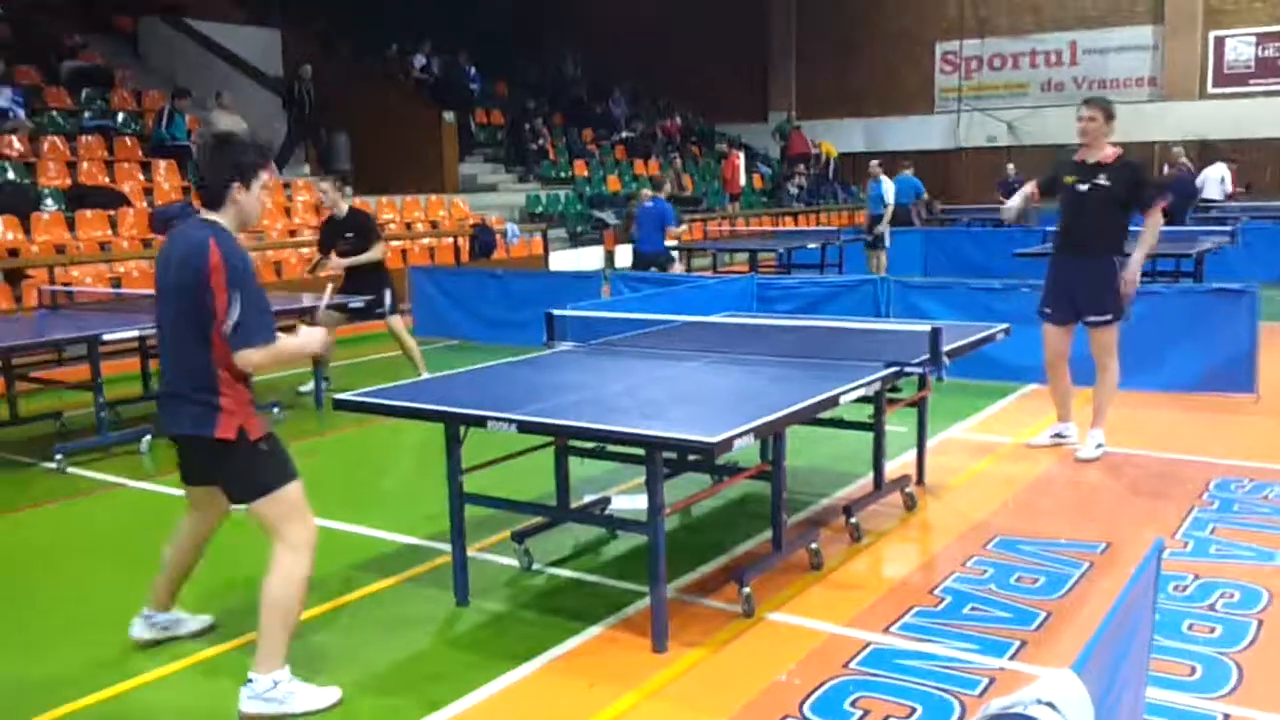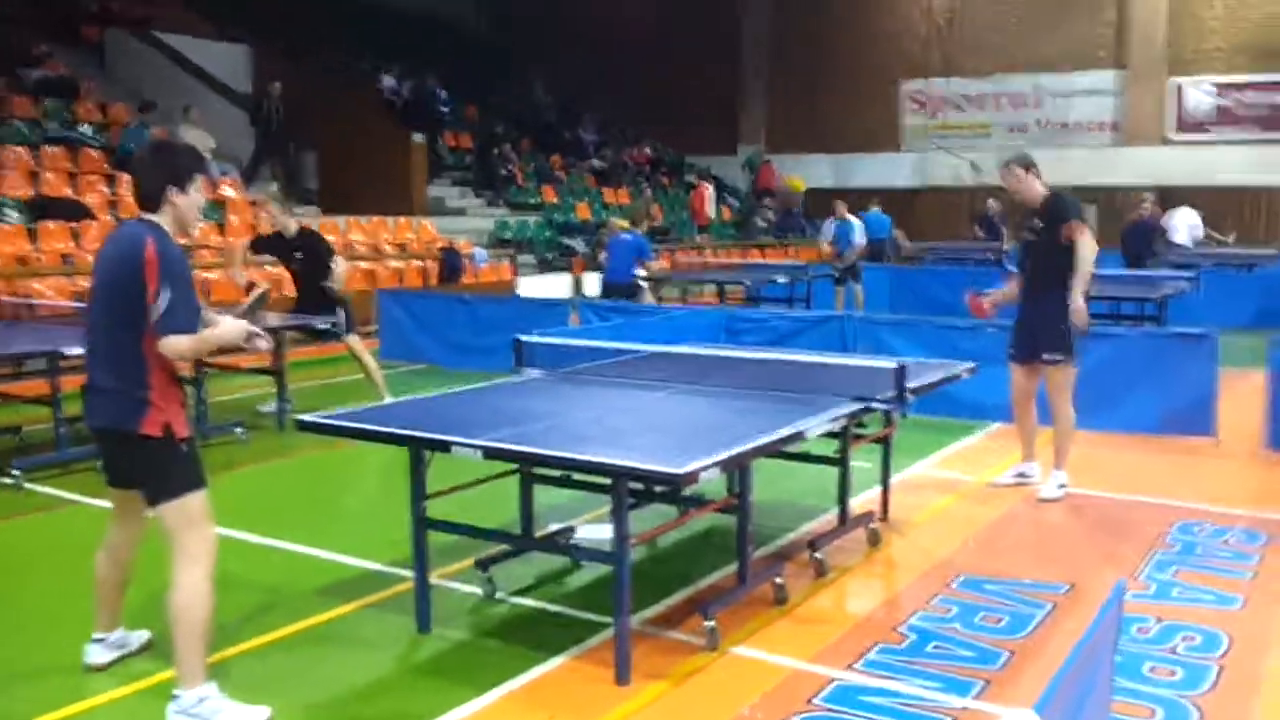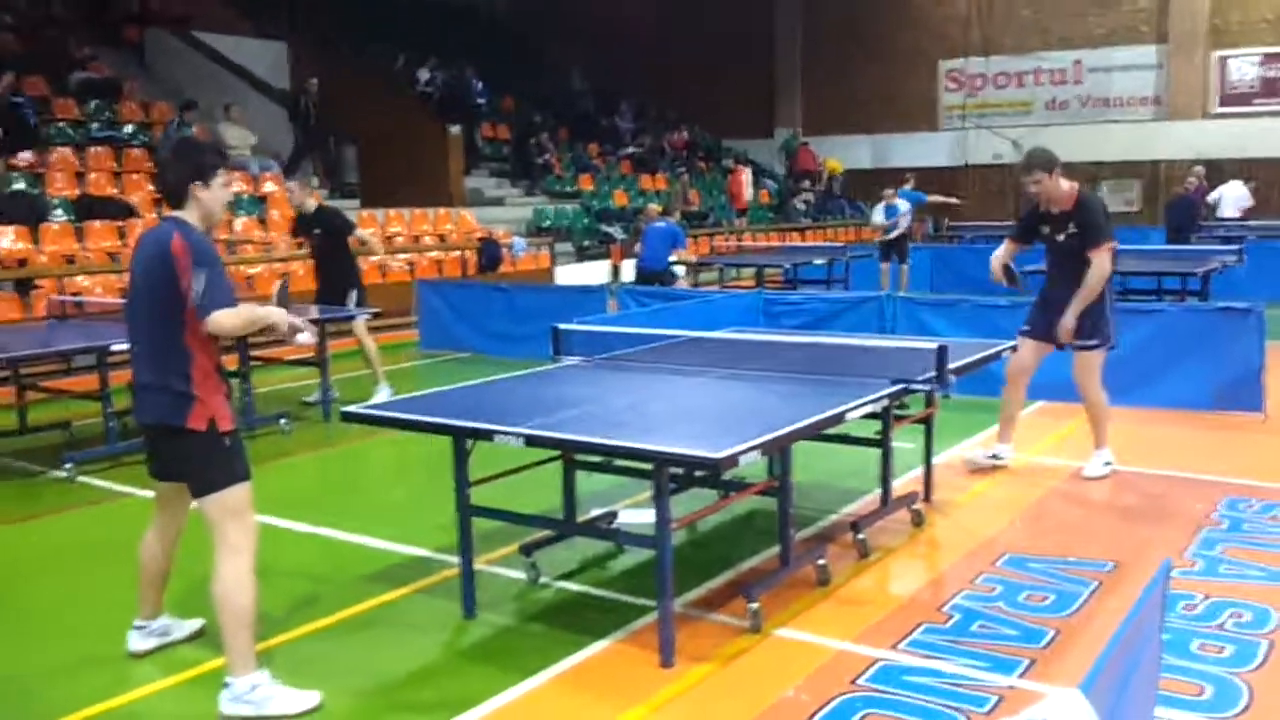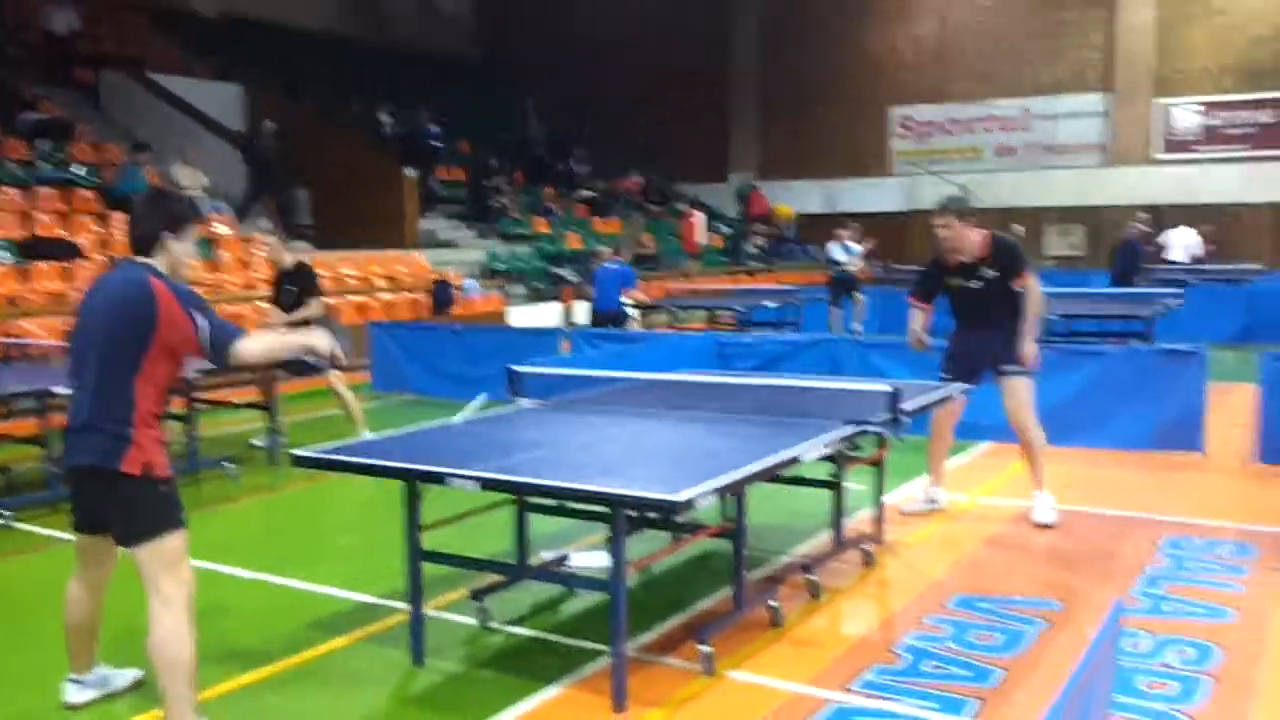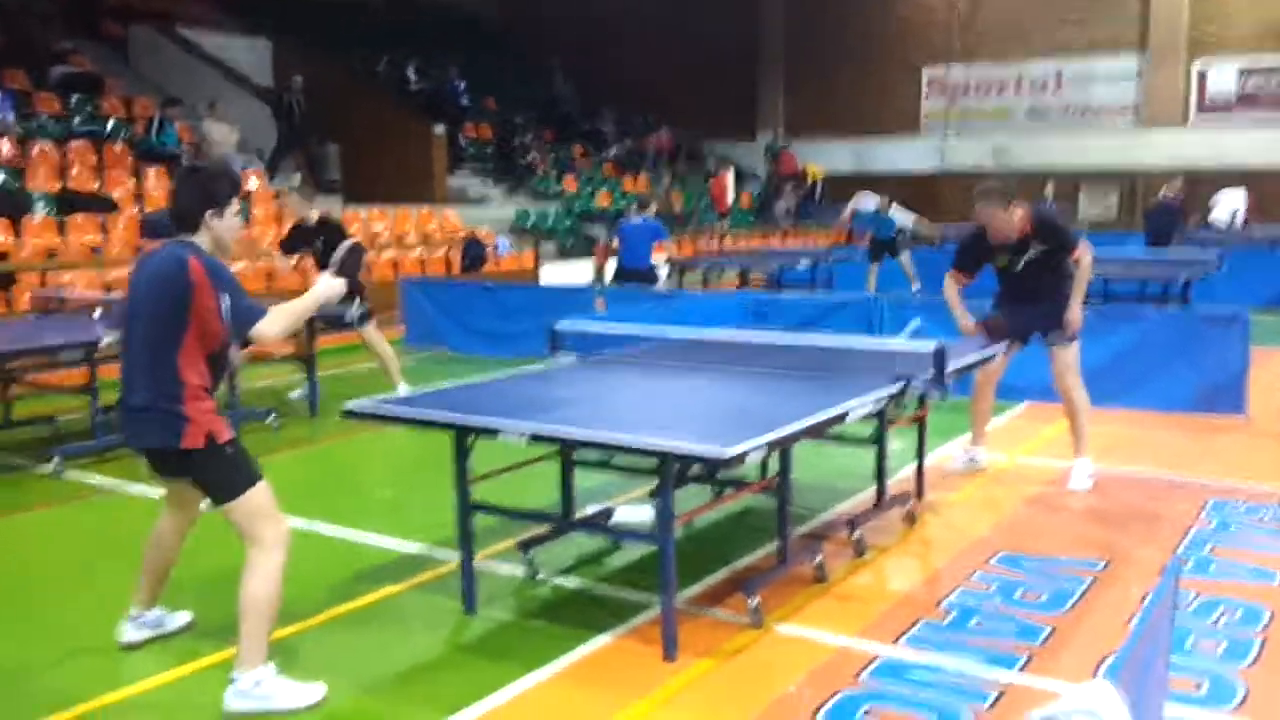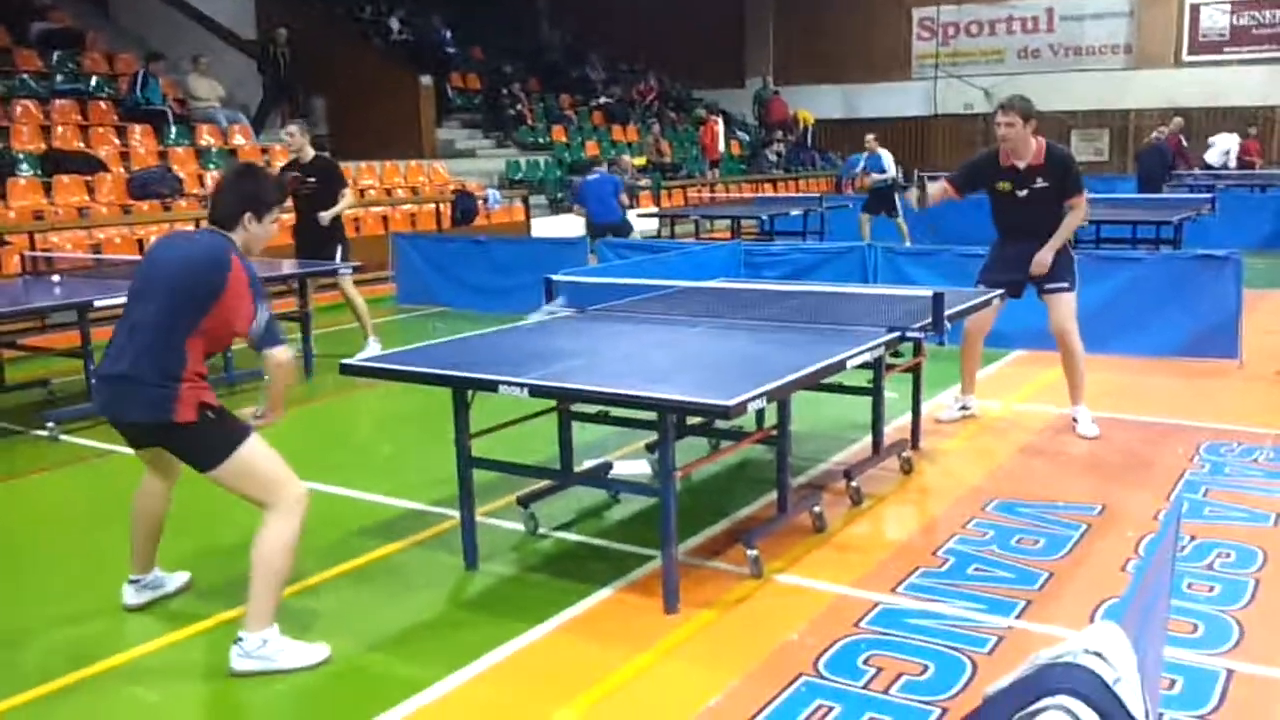
dt=0.4s
person 1, frame 1
left shoulder: (178, 239)
right shoulder: (226, 255)
right elbow: (252, 356)
left wrist: (281, 337)
right wrist: (306, 343)
left hip: (185, 408)
right hip: (224, 418)
left knee: (205, 512)
right knee: (297, 534)
left ankle: (156, 615)
person 1, frame 2
left shoulder: (120, 241)
right shoulder: (162, 252)
right elbow: (176, 346)
left wrist: (218, 326)
right wrist: (224, 333)
left hip: (110, 407)
right hip: (149, 415)
left knee: (125, 521)
right knee: (196, 546)
left ankle: (105, 637)
person 1, frame 3
left shoulder: (154, 240)
right shoulder: (189, 244)
right elbow: (220, 320)
left wrist: (267, 319)
right wrist: (268, 315)
left hip: (158, 403)
right hip: (195, 408)
left knee: (168, 512)
right knee: (238, 537)
left ankle: (147, 624)
person 1, frame 4
left shoulder: (102, 288)
right shoulder: (163, 293)
left elbow: (94, 367)
right elbow: (242, 350)
right wrist: (306, 339)
left hip: (84, 448)
right hip: (130, 456)
left knee: (90, 568)
right knee: (171, 591)
left ankle: (83, 676)
person 1, frame 5
left shoulder: (154, 262)
right shoulder: (202, 267)
left elbow: (156, 337)
right elbow: (265, 331)
right wrist: (318, 294)
left hip: (145, 416)
right hip: (188, 423)
left knee: (181, 505)
right knee: (269, 537)
left ankle: (142, 615)
right ankle: (251, 680)
person 1, frame 6
left shoulder: (169, 244)
right shoulder: (233, 266)
right elbow: (279, 358)
right wrist: (274, 407)
left hip: (116, 391)
right hip: (171, 400)
left knee: (163, 470)
right knee: (288, 498)
left ankle: (141, 580)
right ankle: (256, 641)
person 2, frame 1
left shoulder: (1128, 170)
right shoulder: (1068, 167)
left elbow: (1154, 216)
right elbow: (1035, 189)
left wrist: (1136, 261)
right wrist: (1018, 200)
left hip: (1102, 270)
right hip: (1062, 268)
left knee: (1104, 357)
right knee: (1054, 356)
left ankle: (1097, 433)
right ankle: (1064, 426)
person 2, frame 2
left shoulder: (1059, 204)
right shoulder: (1031, 222)
left elbow: (1086, 243)
left wrist: (1077, 294)
right wrist: (994, 299)
left hip: (1059, 309)
right hip: (1030, 310)
left knee: (1058, 397)
right knee: (1021, 395)
left ankle: (1059, 474)
right ankle: (1028, 465)
person 2, frame 3
left shoulder: (1089, 207)
right shoulder: (1037, 212)
left elbow: (1102, 266)
right elbow: (1012, 244)
left wrist: (1072, 313)
right wrist: (998, 260)
left hip: (1087, 301)
right hip: (1052, 296)
left knee: (1087, 383)
right knee: (1017, 370)
left ankle: (1102, 452)
right ankle: (1001, 447)
person 2, frame 4
left shoulder: (1002, 248)
right shoulder: (938, 265)
left elbow: (1032, 288)
right elbow: (919, 308)
left wrist: (1027, 337)
right wrist: (917, 331)
left hip: (1006, 336)
right hip: (966, 339)
left knee: (1022, 416)
right knee: (942, 416)
left ankle: (1042, 494)
right ankle: (934, 491)
person 2, frame 5
left shoulder: (1046, 224)
right shoulder: (977, 240)
left elbow: (1084, 258)
right elbow: (953, 280)
left wrist: (1075, 305)
right wrist: (962, 316)
left hip: (1054, 303)
right hip: (1011, 306)
left knee: (1068, 381)
right knee: (984, 376)
left ankle: (1082, 462)
right ankle: (976, 451)
person 2, frame 6
left shoulder: (1059, 160)
right shoulder: (987, 163)
left elbow: (1079, 209)
right elbow: (946, 188)
left wrist: (1050, 249)
right wrist: (922, 195)
left hip: (1050, 251)
right hip: (1007, 250)
left knee: (1065, 330)
right knee: (973, 327)
left ankle: (1080, 410)
right ankle: (966, 400)
person 3, frame 1
left shoulder: (361, 219)
right shoulder: (328, 226)
left elbow: (380, 252)
right elbow: (324, 257)
left wrist: (345, 262)
left hip: (377, 283)
right hip: (351, 286)
left knee: (397, 329)
right knee: (321, 323)
left ankle: (424, 375)
right ankle: (321, 377)
person 3, frame 2
left shoulder: (311, 239)
right shoulder: (274, 240)
left elbow: (339, 264)
right elbow: (244, 248)
left wrist: (337, 282)
right wrist: (237, 271)
left hip: (330, 301)
right hip: (305, 303)
left knee: (355, 348)
left ankle: (386, 398)
person 3, frame 3
left shoulder: (330, 215)
right shoulder: (301, 219)
left elbow: (362, 235)
right elbow: (297, 238)
left hip: (348, 282)
right hip: (326, 285)
left knee: (359, 332)
left ankle: (383, 386)
person 3, frame 4
left shoulder: (304, 272)
right shoulder: (280, 278)
left elbow: (317, 309)
left wrist: (285, 319)
right wrist: (274, 320)
left knee: (334, 382)
right knee: (265, 378)
left ankle: (364, 433)
person 3, frame 5
left shoulder: (330, 225)
right shoulder: (299, 231)
left elbow: (354, 253)
right elbow: (284, 252)
left hip: (349, 287)
left knee: (370, 336)
left ankle: (401, 385)
person 3, frame 6
left shoulder: (327, 165)
right shoulder: (289, 170)
left elbow: (349, 198)
left wrist: (331, 213)
left hip: (331, 237)
right hip: (305, 239)
left knee: (346, 287)
left ankle: (372, 340)
